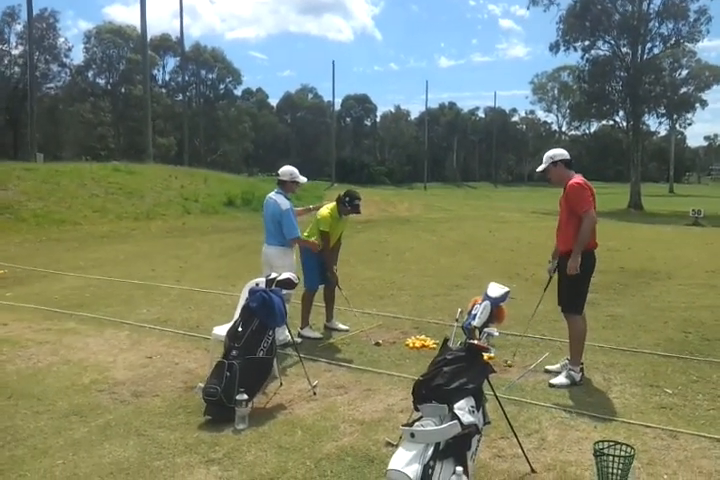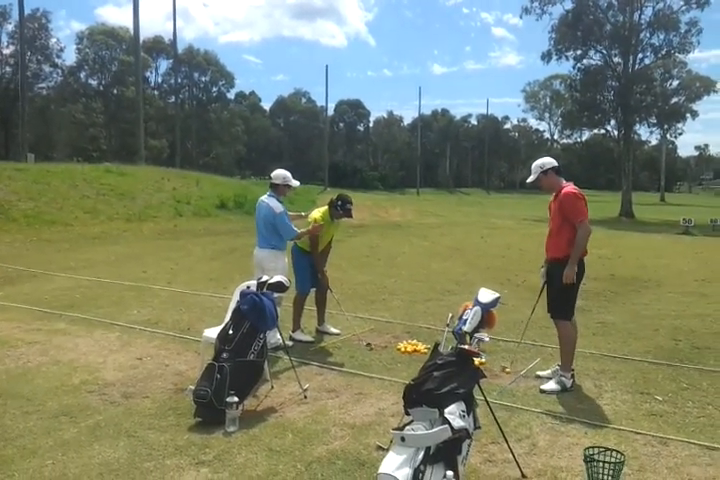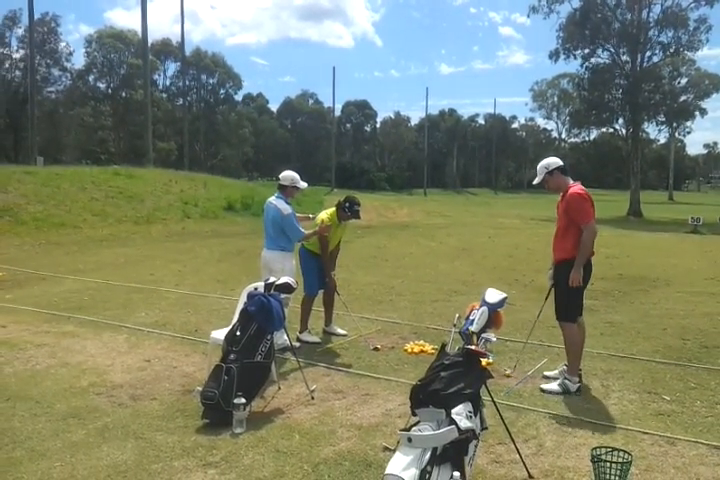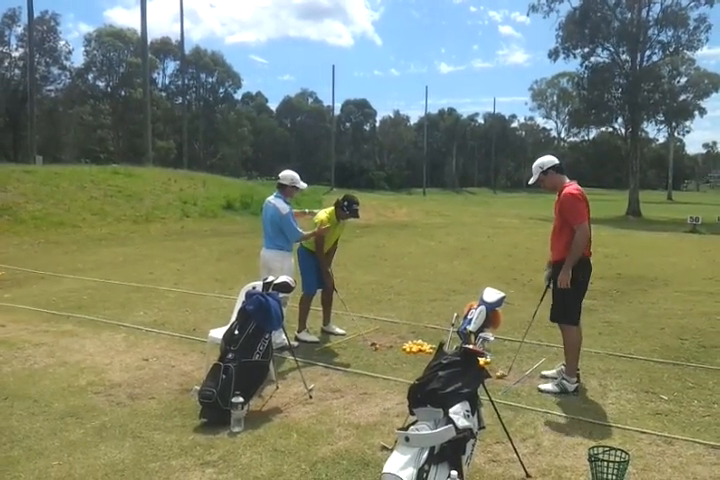
dt=0.4s
person 1, frame 1
left shoulder: (576, 185)
right shoulder: (569, 189)
left elbow: (590, 220)
left wrist: (576, 256)
right wrist: (555, 257)
left hip: (577, 259)
right hip: (568, 258)
left knee: (573, 312)
right knee: (572, 312)
left ankle: (575, 370)
right ankle: (573, 362)
person 1, frame 2
left shoulder: (570, 195)
right shoulder: (557, 197)
left elbow: (585, 229)
left wrist: (572, 264)
right wrist: (547, 264)
left hip: (567, 266)
right hip: (558, 264)
left knee: (563, 318)
right knee: (564, 318)
left ankle: (566, 376)
right ankle: (564, 367)
person 1, frame 3
left shoulder: (576, 195)
right shoulder: (565, 197)
left elbow: (590, 231)
left wrist: (578, 268)
right wrist: (555, 266)
left hip: (574, 267)
right hip: (566, 265)
left knee: (567, 320)
right knee: (574, 318)
left ankle: (571, 380)
right ankle: (572, 368)
person 1, frame 4
left shoulder: (570, 195)
right shoulder: (564, 195)
left elbow: (583, 233)
left wrist: (566, 269)
right wrist: (552, 265)
left hip: (572, 269)
right hip: (566, 267)
left knee: (567, 322)
right knee: (570, 321)
left ankle: (570, 380)
right ankle: (570, 369)
person 2, frame 1
left shoulder: (270, 198)
right shoulder: (284, 204)
right elbow: (293, 237)
left wrist: (311, 208)
right wrist: (309, 244)
left hip: (268, 249)
right hip: (281, 253)
right knee: (282, 296)
right ankle: (280, 336)
person 2, frame 2
left shoulder: (262, 201)
right shoulder: (276, 207)
right elbow: (292, 235)
left wrist: (303, 215)
right wrist: (310, 231)
left hip: (260, 252)
right hip: (274, 256)
right knee: (274, 298)
right ankle: (271, 339)
person 2, frame 3
left shoulder: (270, 202)
right shoulder: (285, 209)
right elbow: (299, 237)
left wrist: (311, 217)
right wrist: (318, 231)
left hip: (267, 254)
right hip: (281, 258)
right ankle: (279, 340)
person 2, frame 4
left shoulder: (269, 201)
right shoulder: (283, 208)
right elbow: (297, 237)
right wrist: (316, 233)
left hip: (266, 253)
right hip: (280, 257)
right ankle: (277, 339)
person 3, frame 1
left shoulder: (344, 215)
right shoulder: (325, 215)
left elbow: (337, 240)
right elbow: (325, 245)
left wrist: (334, 265)
right wrist: (331, 270)
left hip: (324, 250)
right hip: (310, 249)
left knee: (331, 284)
right knee: (312, 287)
left ankle: (330, 320)
right ankle: (304, 327)
person 3, frame 2
left shoulder: (335, 219)
right shoulder: (317, 218)
left elbow: (328, 243)
right elbow: (314, 248)
left wrist: (323, 267)
right wrist: (321, 272)
left hip: (315, 253)
right hip: (302, 252)
left knee: (322, 287)
right knee: (303, 290)
left ankle: (321, 324)
right ankle: (295, 330)
person 3, frame 3
left shoulder: (343, 220)
right shoulder: (325, 219)
left elbow: (336, 245)
right elbow: (324, 249)
left wrist: (332, 270)
right wrist: (329, 275)
left hip: (322, 254)
right hip: (309, 253)
left knee: (330, 288)
right knee: (311, 292)
left ankle: (328, 325)
right ankle: (303, 331)
person 3, frame 4
left shoulder: (342, 219)
right shoulder: (323, 219)
left elbow: (333, 244)
right elbow: (319, 248)
left wrist: (328, 267)
right wrist: (325, 272)
left hip: (321, 253)
right hip: (308, 253)
left knee: (328, 287)
right knee: (310, 291)
left ankle: (326, 324)
right ankle: (301, 331)
